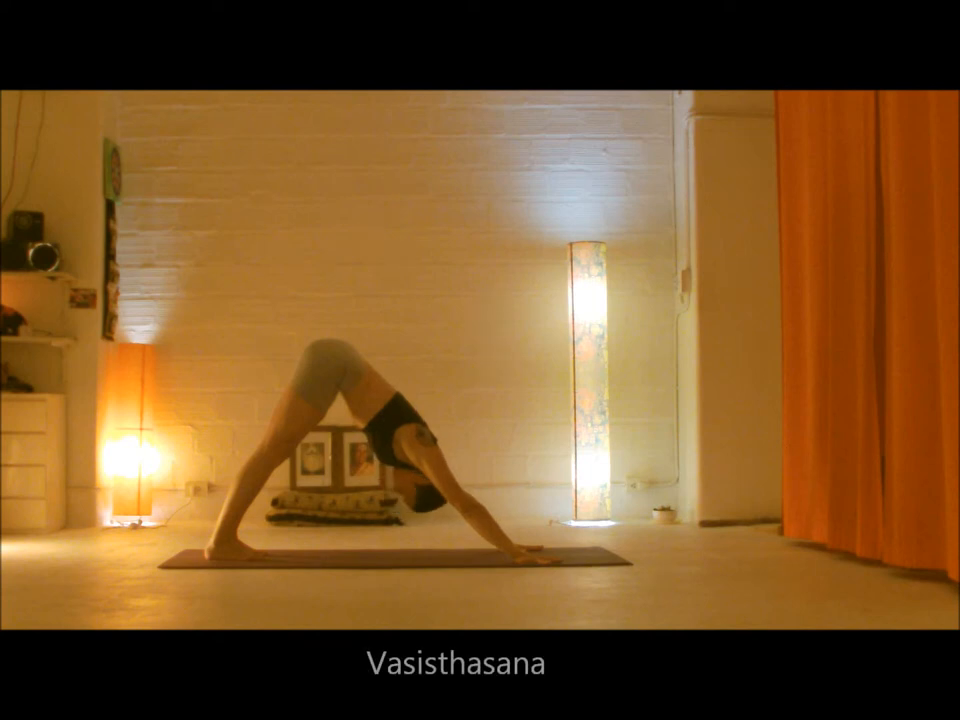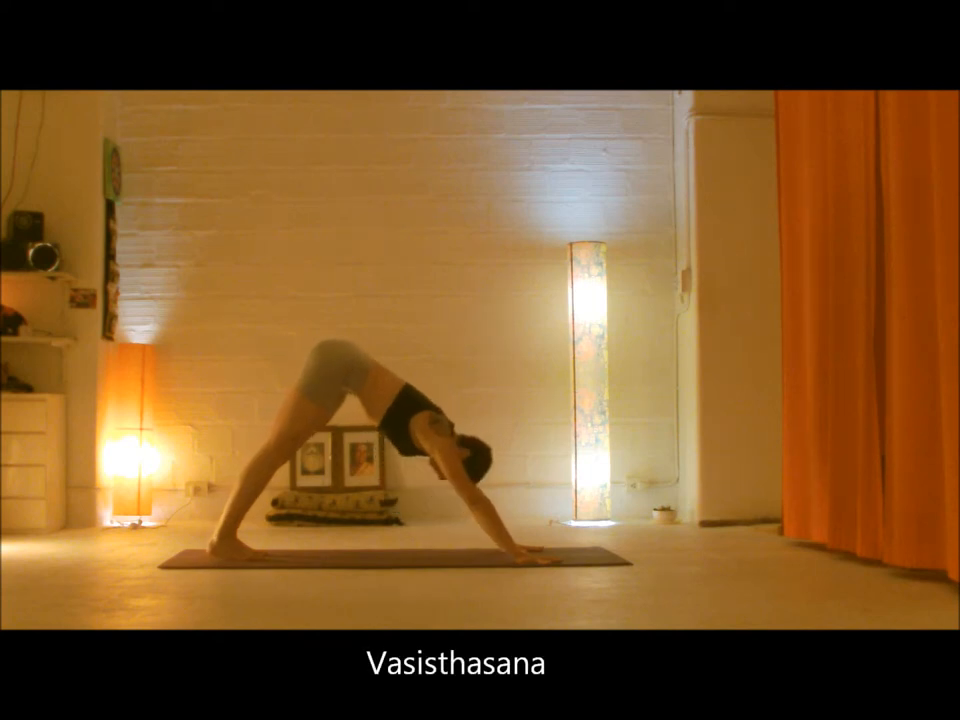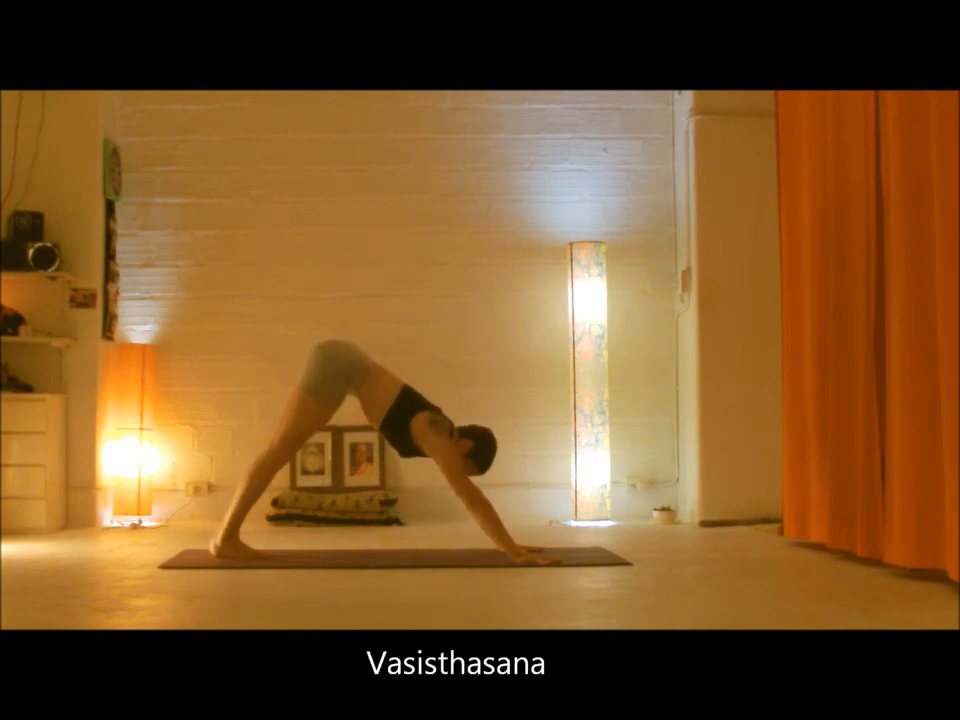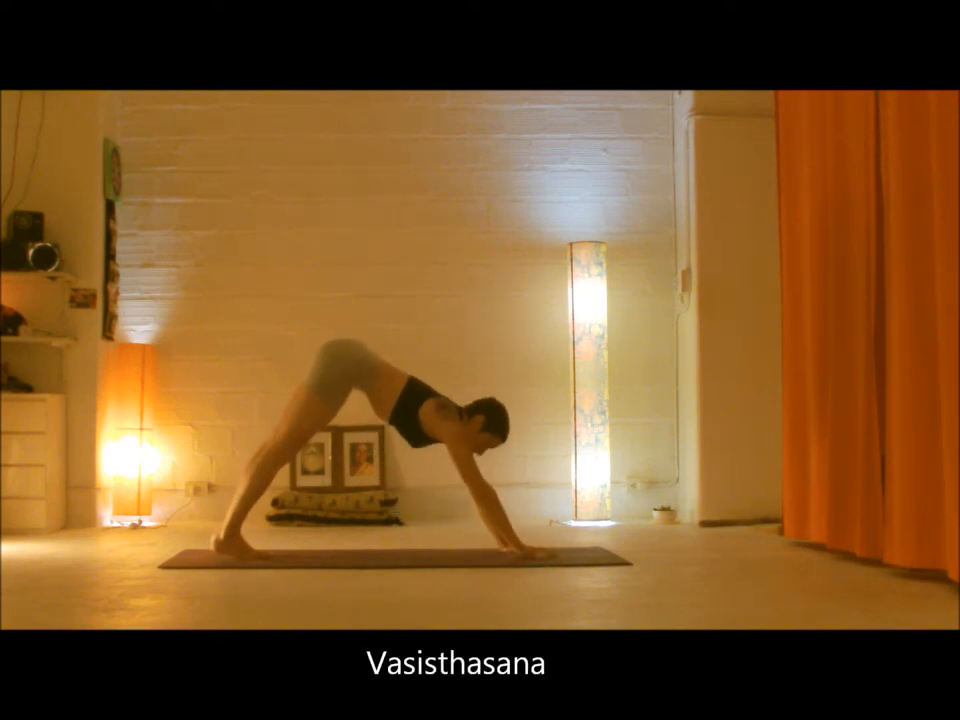
dt=0.5s
person 1, frame 1
left shoulder: (416, 449)
right shoulder: (419, 446)
left elbow: (464, 502)
right elbow: (464, 504)
left wrist: (508, 543)
right wrist: (512, 551)
left hip: (332, 363)
right hip: (331, 361)
left knee: (276, 449)
right knee: (273, 448)
left ankle: (225, 538)
right ankle: (220, 540)
person 1, frame 2
left shoulder: (437, 435)
right shoulder: (436, 435)
left elbow: (474, 497)
right elbow: (473, 497)
left wrist: (510, 543)
right wrist: (515, 551)
left hip: (340, 366)
right hip: (337, 362)
left knee: (282, 446)
right knee: (279, 446)
left ankle: (227, 535)
right ankle: (223, 537)
person 1, frame 3
left shoulder: (444, 437)
right shoulder: (437, 437)
left elbow: (473, 497)
right elbow: (472, 498)
left wrist: (509, 544)
right wrist: (515, 551)
left hip: (341, 368)
right hip: (338, 363)
left knee: (281, 447)
right knee: (281, 449)
left ankle: (227, 535)
right ankle: (226, 537)
person 1, frame 4
left shoulder: (454, 425)
right shoulder: (451, 424)
left elbow: (478, 490)
right elbow: (479, 488)
left wrist: (501, 539)
right wrist: (517, 545)
left hip: (343, 361)
right hip: (344, 361)
left knee: (281, 440)
right knee: (284, 446)
left ankle: (230, 532)
right ankle: (227, 534)
